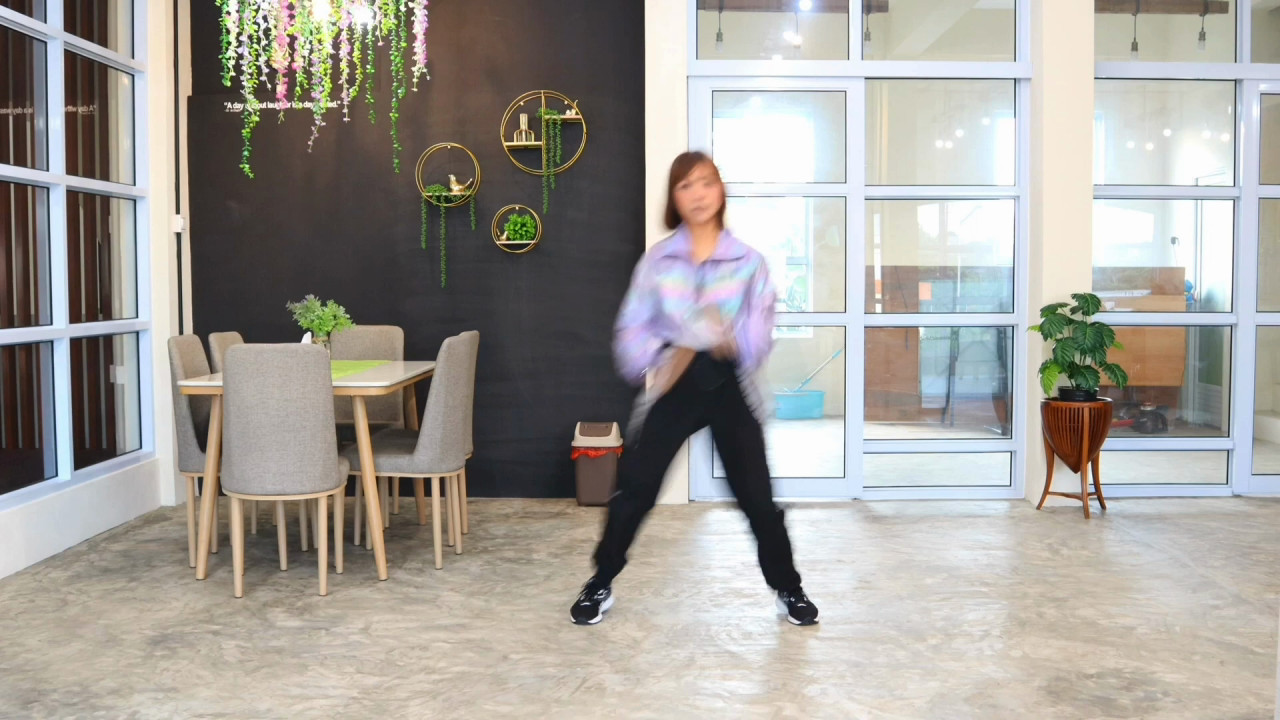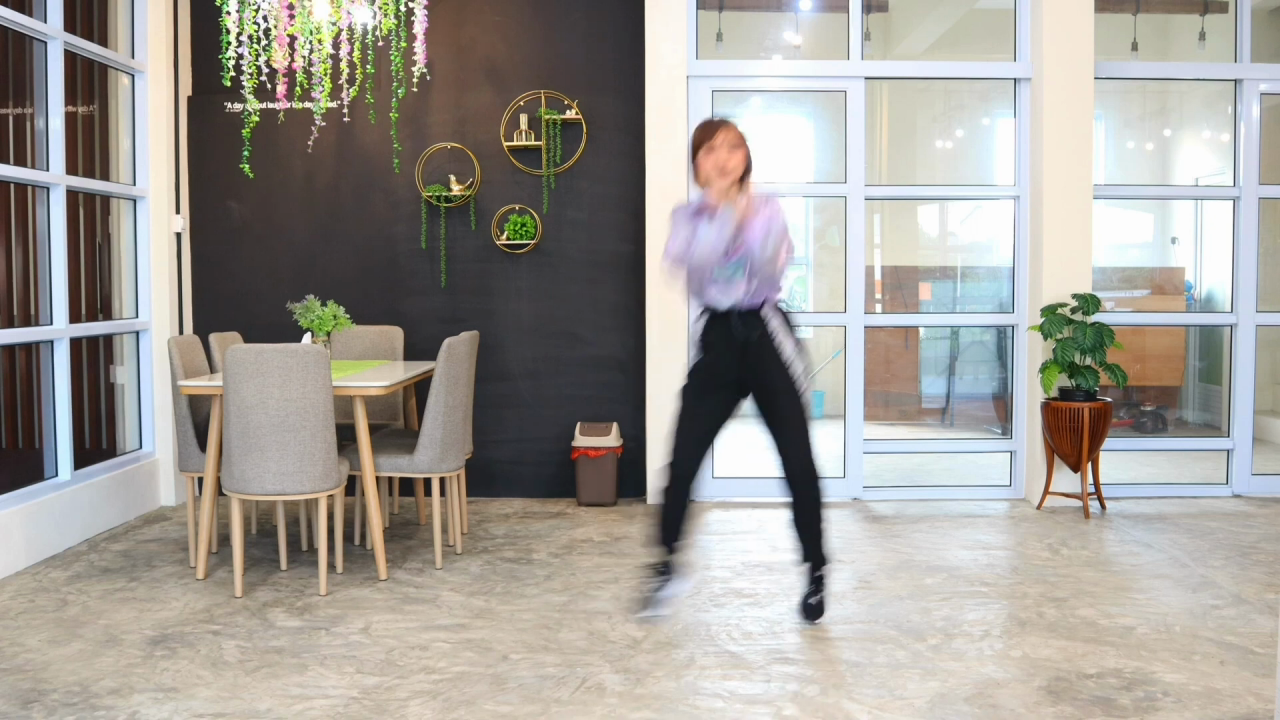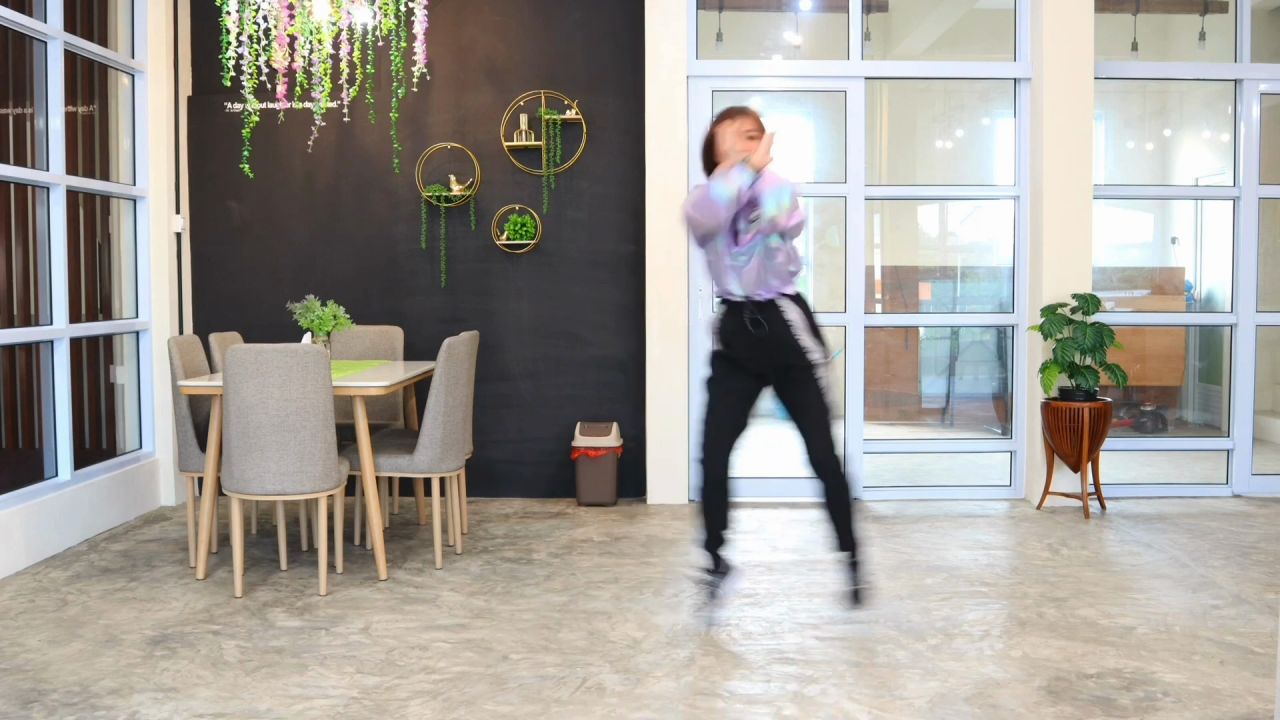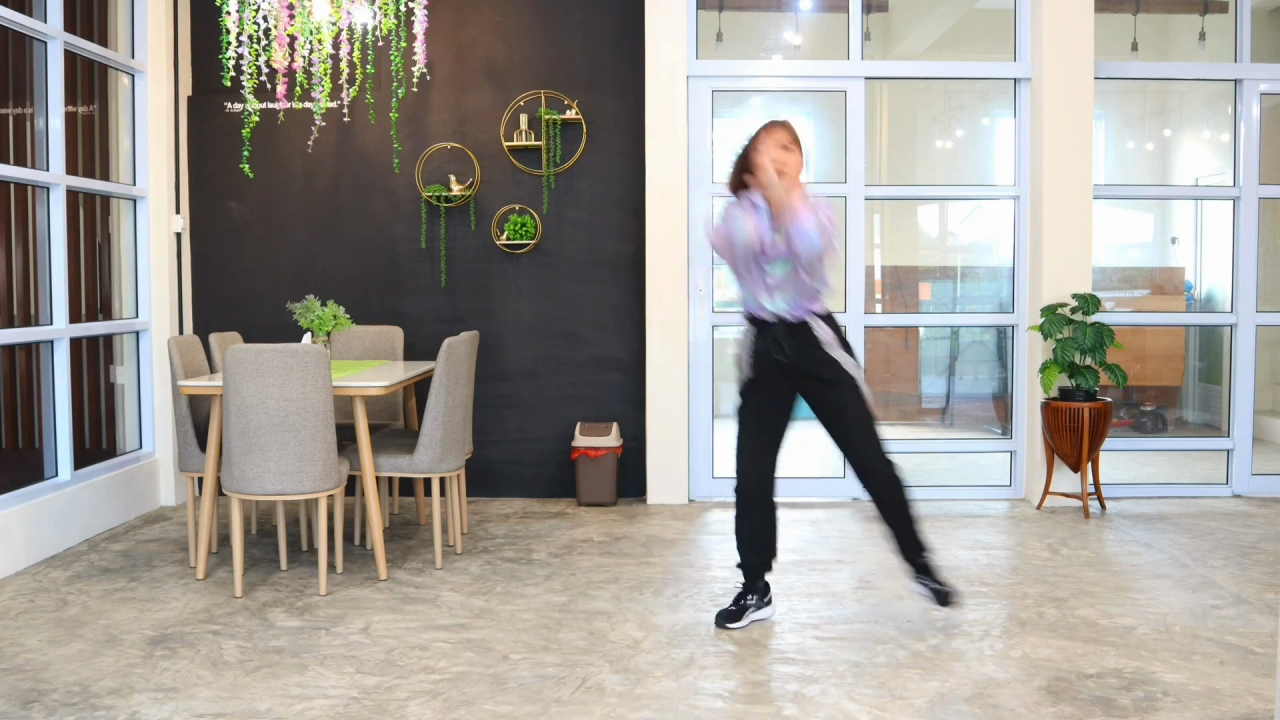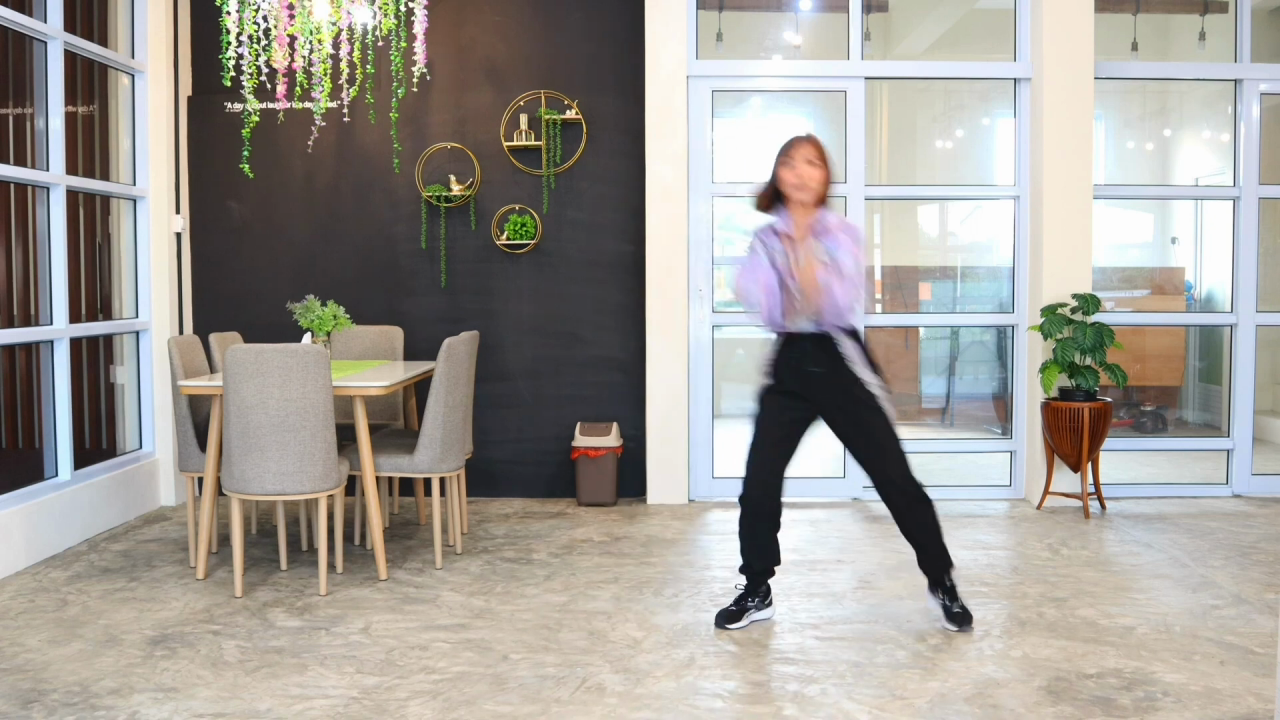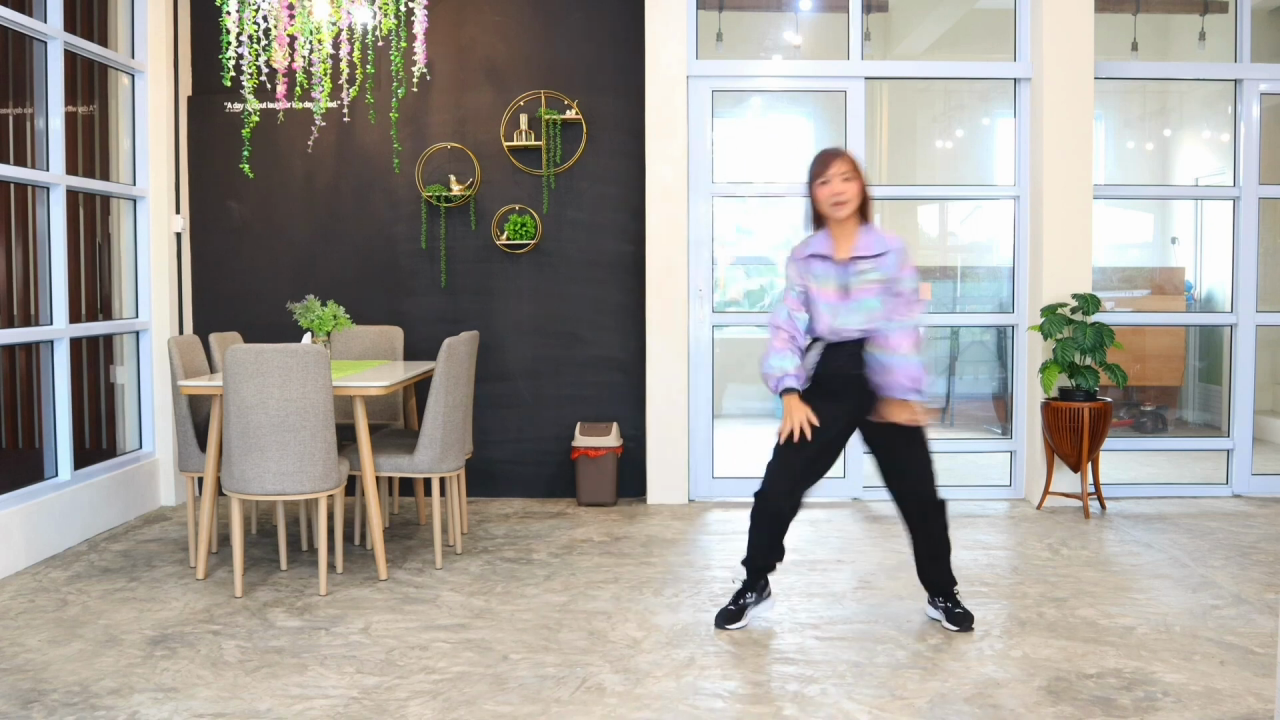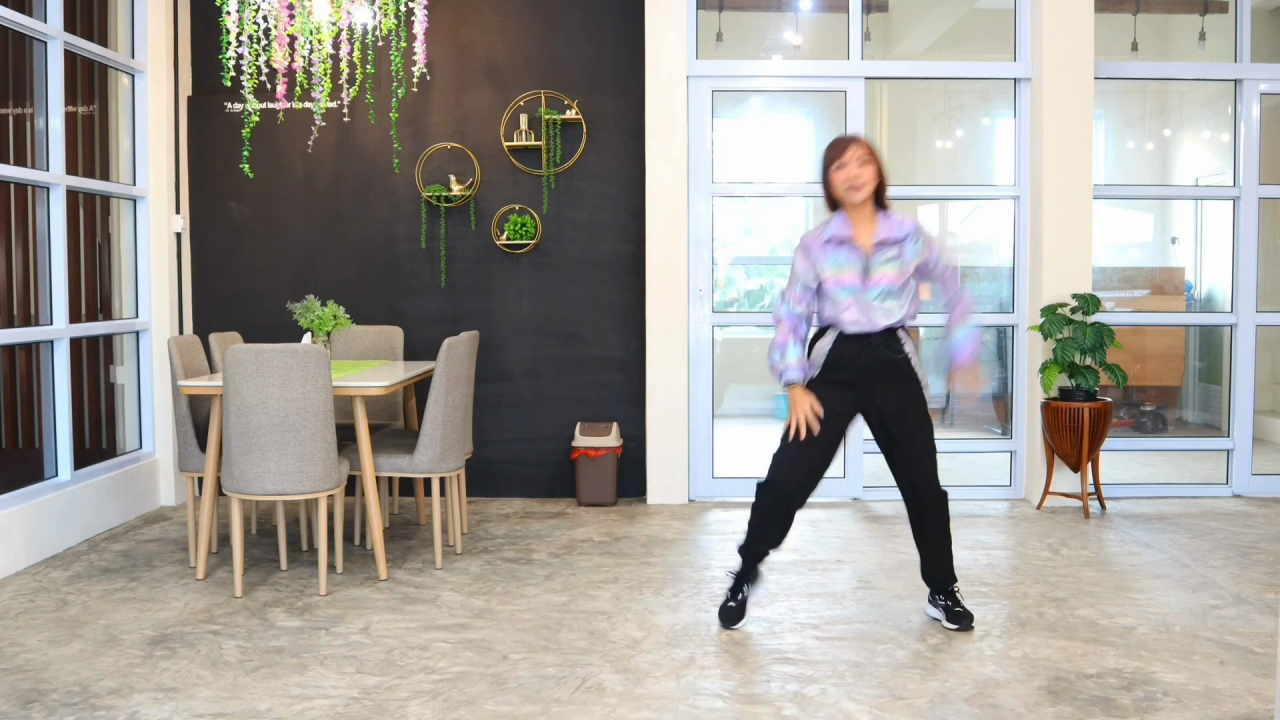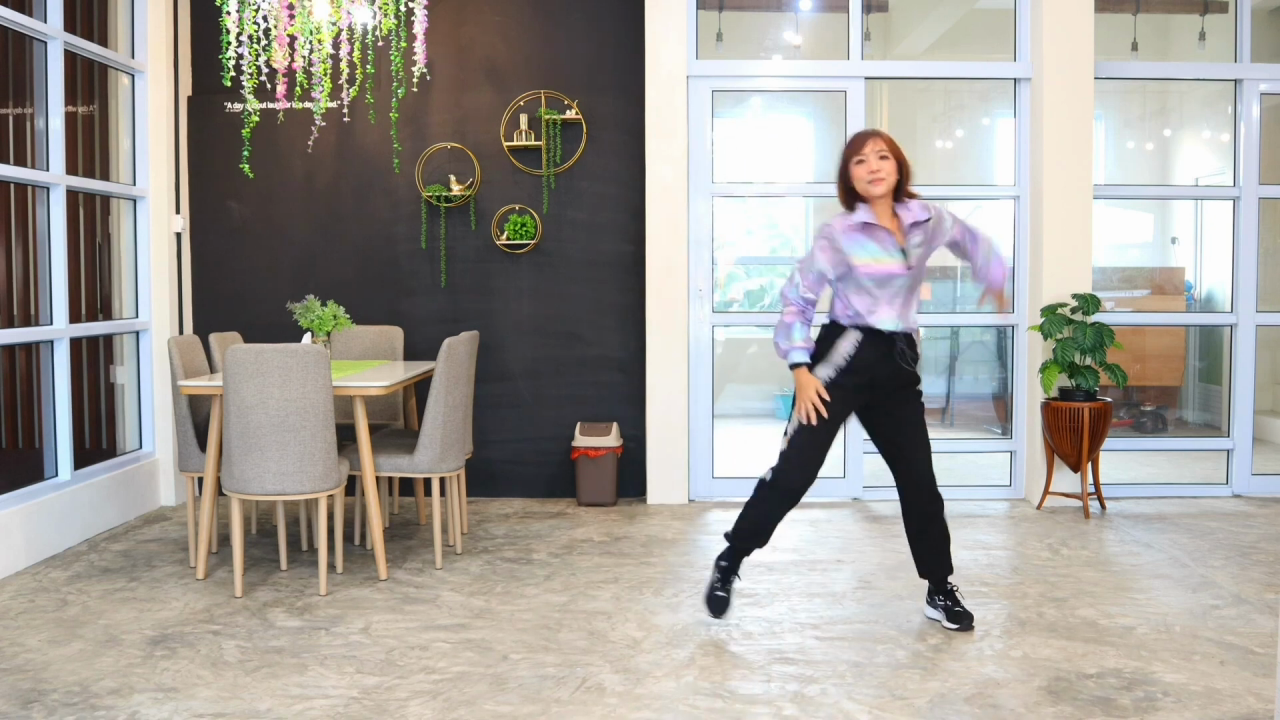
dt=0.1s
person 1, frame 1
left shoulder: (747, 260)
right shoulder: (656, 260)
left elbow: (761, 331)
right elbow: (631, 329)
left wrist: (732, 342)
right wrist: (653, 364)
left hip: (730, 381)
right hip: (672, 380)
left knee: (756, 495)
right knee: (633, 491)
left ankle: (787, 587)
right ankle: (602, 581)
person 1, frame 2
left shoulder: (765, 209)
right shoulder: (687, 217)
left elbow: (772, 257)
right elbow: (686, 254)
left wrist: (743, 210)
right wrist: (725, 218)
left hip: (768, 340)
right hip: (718, 342)
left knee: (799, 463)
right knee: (684, 461)
left ankle: (815, 573)
right ankle: (668, 565)
person 1, frame 3
left shoulder: (777, 187)
right shoulder: (707, 194)
left elbow: (788, 221)
right elbow: (705, 213)
left wrist: (761, 170)
right wrist: (744, 168)
left hip: (784, 329)
right hip: (734, 332)
left knee: (822, 449)
right knee: (712, 452)
left ankle: (850, 555)
right ankle: (715, 561)
person 1, frame 4
left shoulder: (814, 213)
right shoulder: (738, 212)
left elbow: (816, 249)
right elbow: (733, 244)
left wrist: (792, 203)
right wrist: (777, 208)
left hip: (817, 346)
right hip: (766, 350)
left knee: (872, 463)
right knee: (752, 476)
left ankle: (920, 567)
right ankle: (755, 590)
person 1, frame 5
left shoulder: (840, 231)
right shoulder: (764, 238)
left elbow: (846, 302)
right elbow: (753, 293)
left wrist: (814, 285)
right wrist: (790, 294)
left hip: (843, 363)
right hip: (794, 360)
left knee: (896, 481)
right knee: (760, 483)
left ankle: (942, 585)
right ankle: (756, 591)
person 1, frame 6
left shoulder: (890, 248)
right shoulder: (802, 257)
left elbow: (905, 321)
right elbow: (785, 329)
left wrist: (905, 392)
right wrist: (790, 393)
left hip: (877, 378)
right hip: (825, 373)
left knee: (918, 492)
right knee: (780, 486)
left ankle: (941, 593)
right ankle: (755, 583)
person 1, frame 7
left shoulder: (907, 233)
right shoulder: (818, 244)
left elbow: (951, 284)
right elbow: (791, 316)
left wrist: (963, 354)
right wrist: (794, 385)
left hip: (894, 364)
right hip: (836, 363)
left knee: (923, 482)
right knee: (789, 477)
left ankle: (942, 590)
right ankle: (747, 572)
person 1, frame 8
left shoulder: (924, 218)
right shoulder: (839, 233)
left elbow: (964, 237)
right elbow: (797, 298)
left wrist: (994, 276)
right wrist: (800, 368)
left hip: (898, 364)
right hip: (847, 359)
left knee: (919, 482)
right knee: (793, 472)
left ankle: (939, 590)
right ankle: (729, 563)
